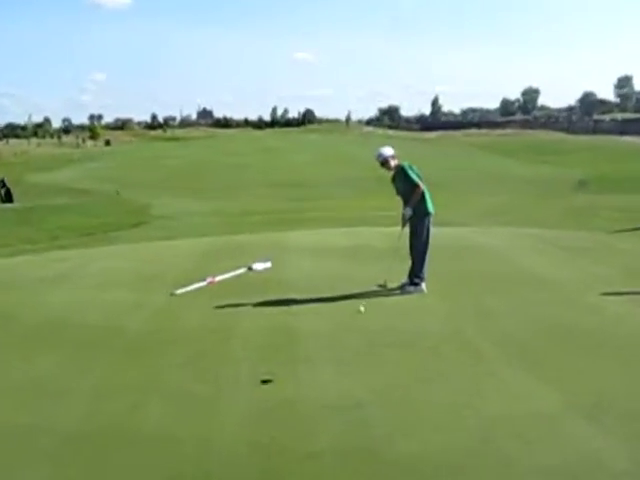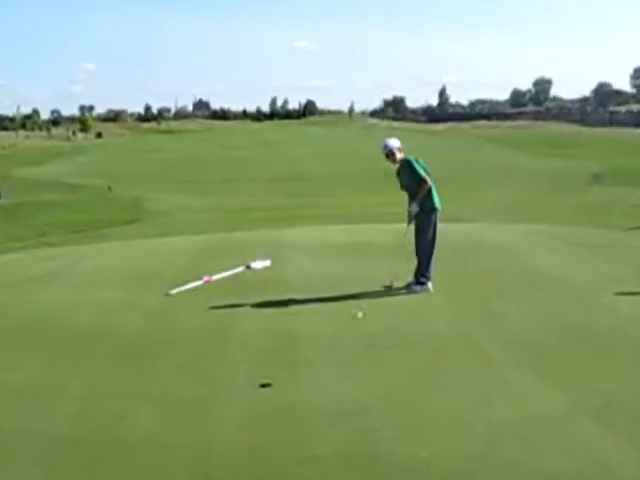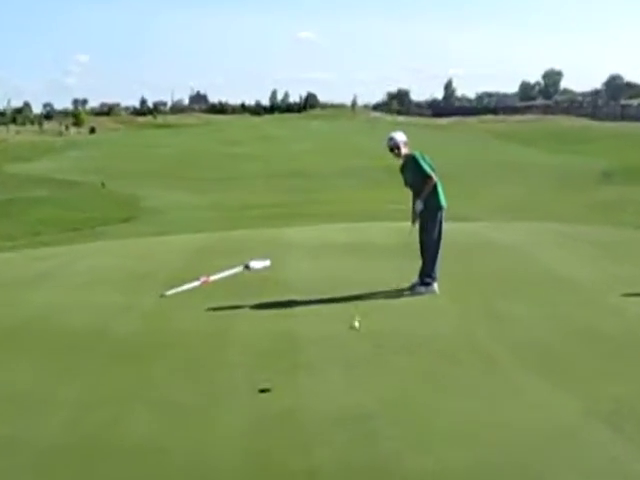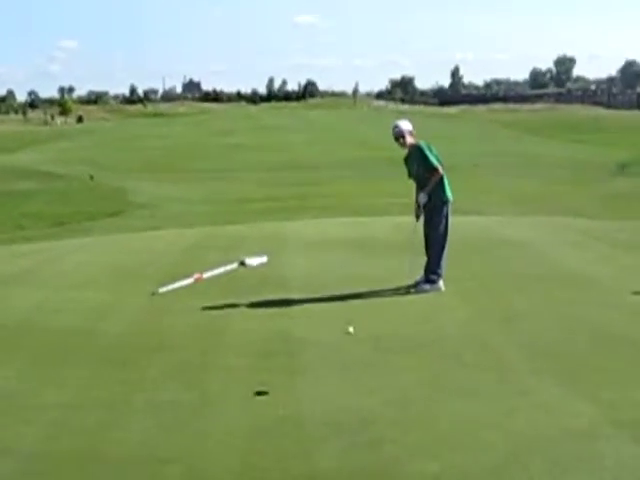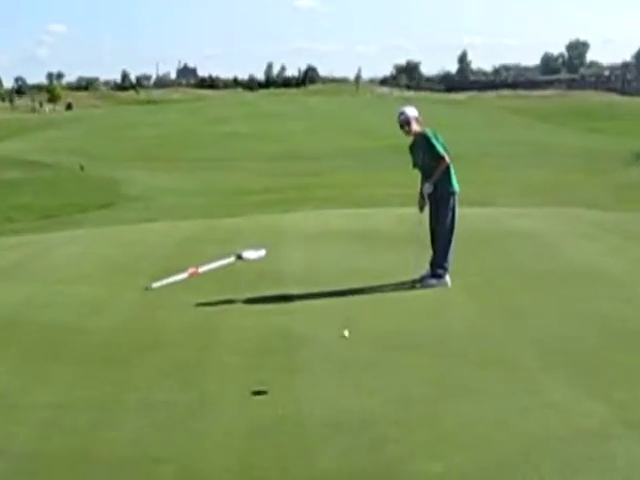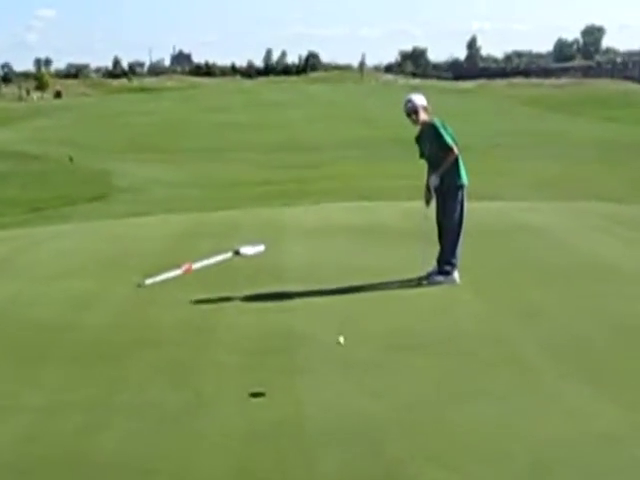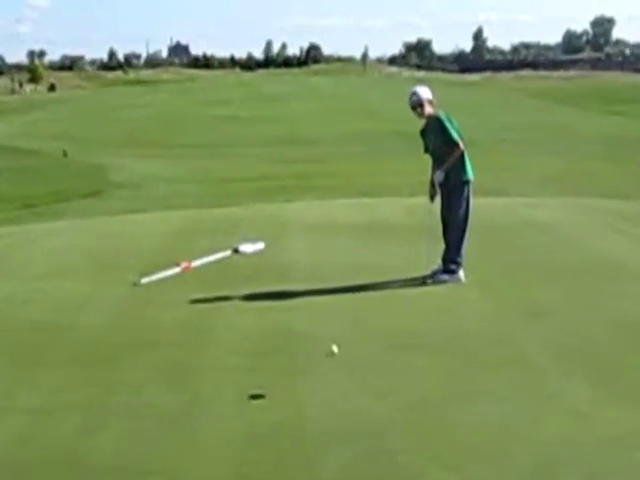
dt=0.1s
person 1, frame 1
left shoulder: (405, 168)
right shoulder: (395, 178)
left elbow: (420, 187)
left wrist: (409, 208)
right wrist: (405, 214)
left hip: (422, 211)
right hip: (414, 213)
left knee: (419, 247)
right knee: (414, 247)
person 1, frame 2
left shoulder: (411, 162)
right shoulder: (400, 172)
left elbow: (427, 182)
left wrist: (416, 203)
right wrist: (410, 212)
left hip: (428, 207)
right hip: (419, 209)
left knee: (426, 244)
right knee: (420, 244)
left ankle: (424, 281)
right ankle: (419, 277)
person 1, frame 3
left shoulder: (416, 157)
right shoulder: (404, 168)
left elbow: (433, 179)
left wrist: (420, 201)
right wrist: (414, 210)
left hip: (433, 205)
right hip: (424, 207)
left knee: (431, 244)
right knee: (425, 244)
left ankle: (429, 282)
right ankle: (424, 278)
person 1, frame 4
left shoulder: (422, 148)
right shoulder: (408, 158)
left elbow: (439, 171)
left wrist: (424, 193)
right wrist: (417, 205)
left hip: (439, 198)
right hip: (428, 200)
left knee: (437, 239)
right knee: (429, 238)
left ankle: (435, 279)
right ankle: (429, 275)
person 1, frame 5
left shoulder: (428, 136)
right shoulder: (413, 147)
left elbow: (445, 160)
left wrist: (430, 183)
right wrist: (421, 195)
left hip: (446, 189)
right hip: (434, 191)
left knee: (443, 231)
right knee: (435, 231)
left ankle: (441, 274)
right ankle: (435, 269)
person 1, frame 6
left shoulder: (436, 126)
right shoulder: (420, 137)
left elbow: (454, 152)
left wrist: (437, 175)
right wrist: (427, 188)
left hip: (453, 182)
right hip: (441, 184)
left knee: (451, 225)
right knee: (443, 225)
left ankle: (449, 271)
right ankle: (443, 266)
person 1, frame 7
left shoulder: (442, 120)
right shoulder: (425, 131)
left elbow: (459, 147)
left wrist: (442, 171)
right wrist: (432, 183)
left hip: (459, 177)
right hip: (446, 180)
left knee: (456, 223)
right knee: (447, 222)
left ankle: (454, 269)
right ankle: (448, 264)
